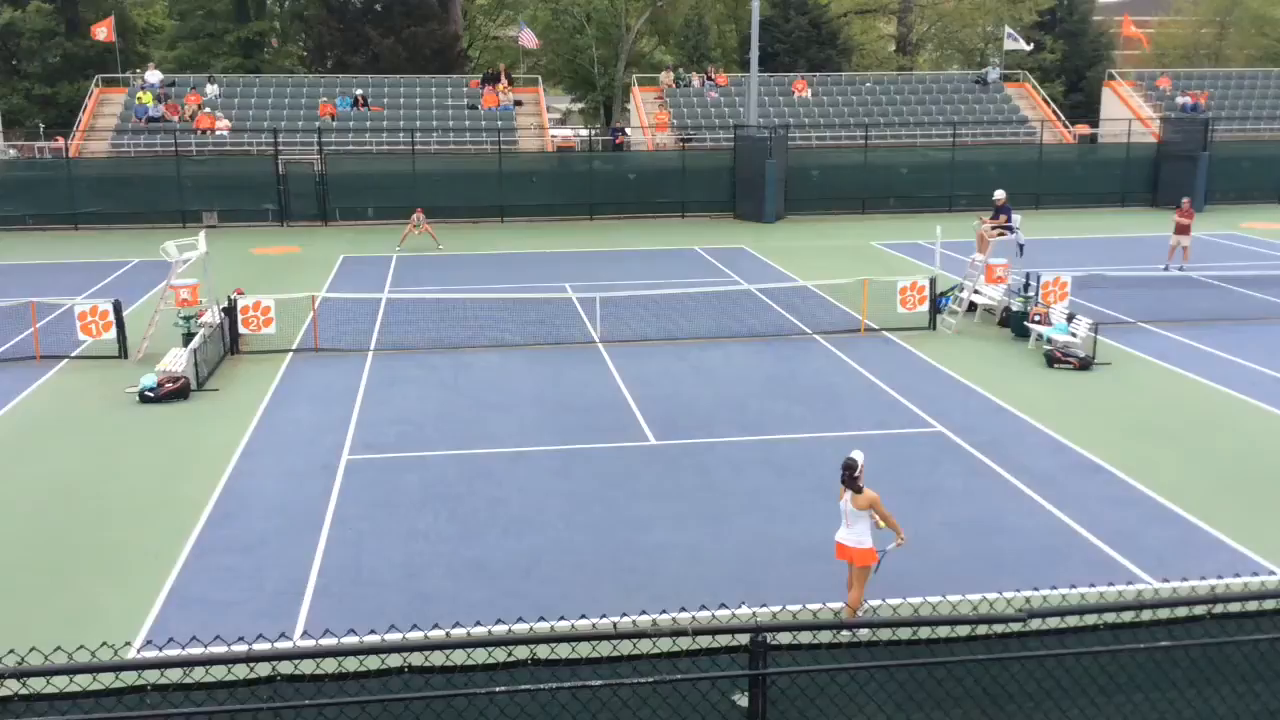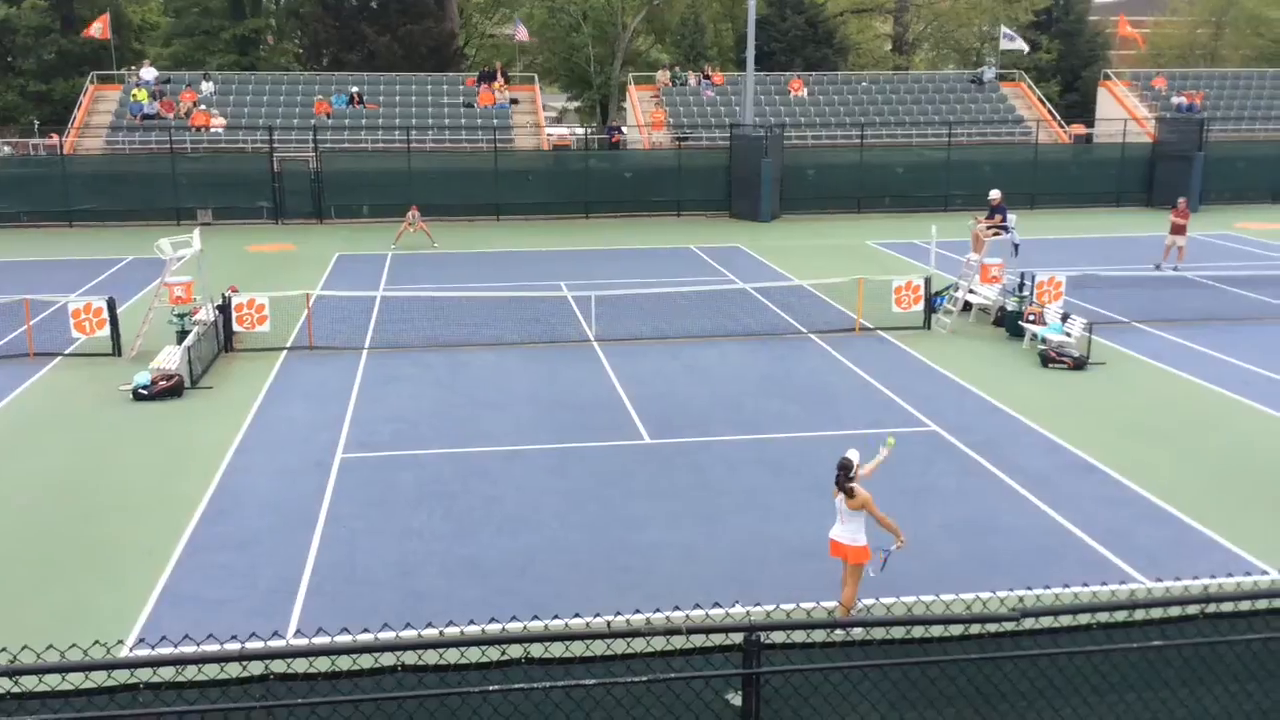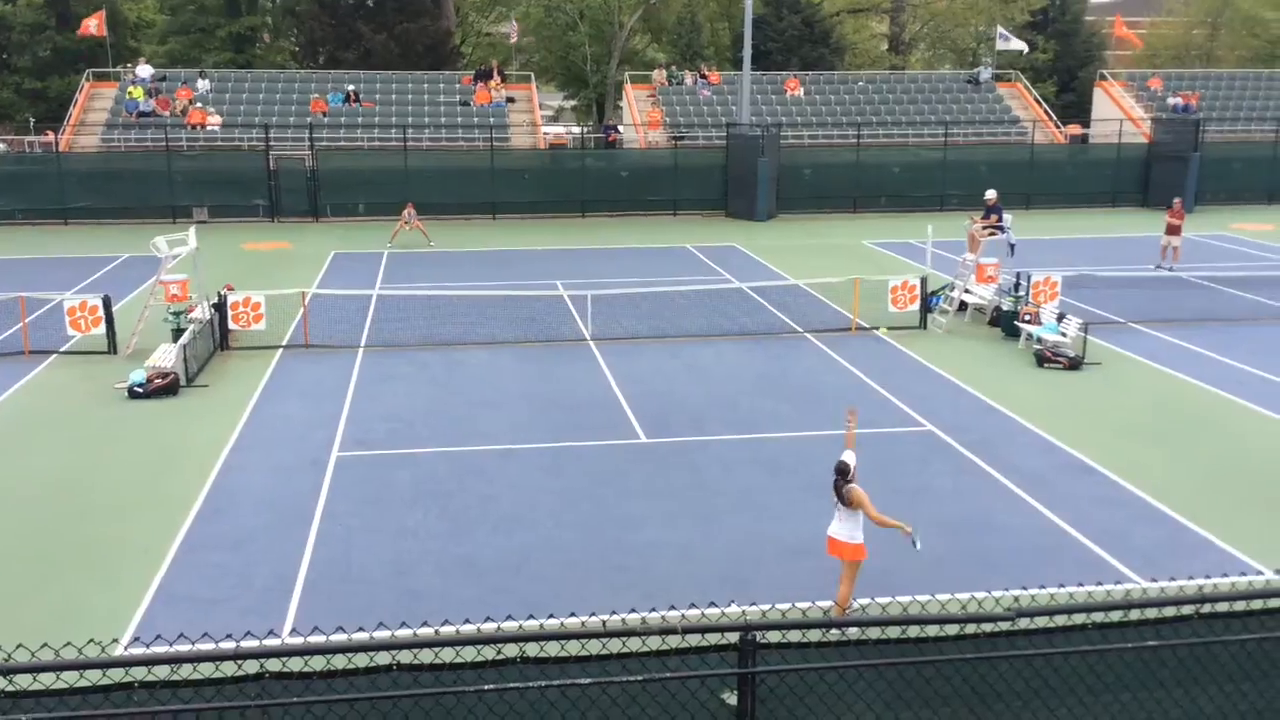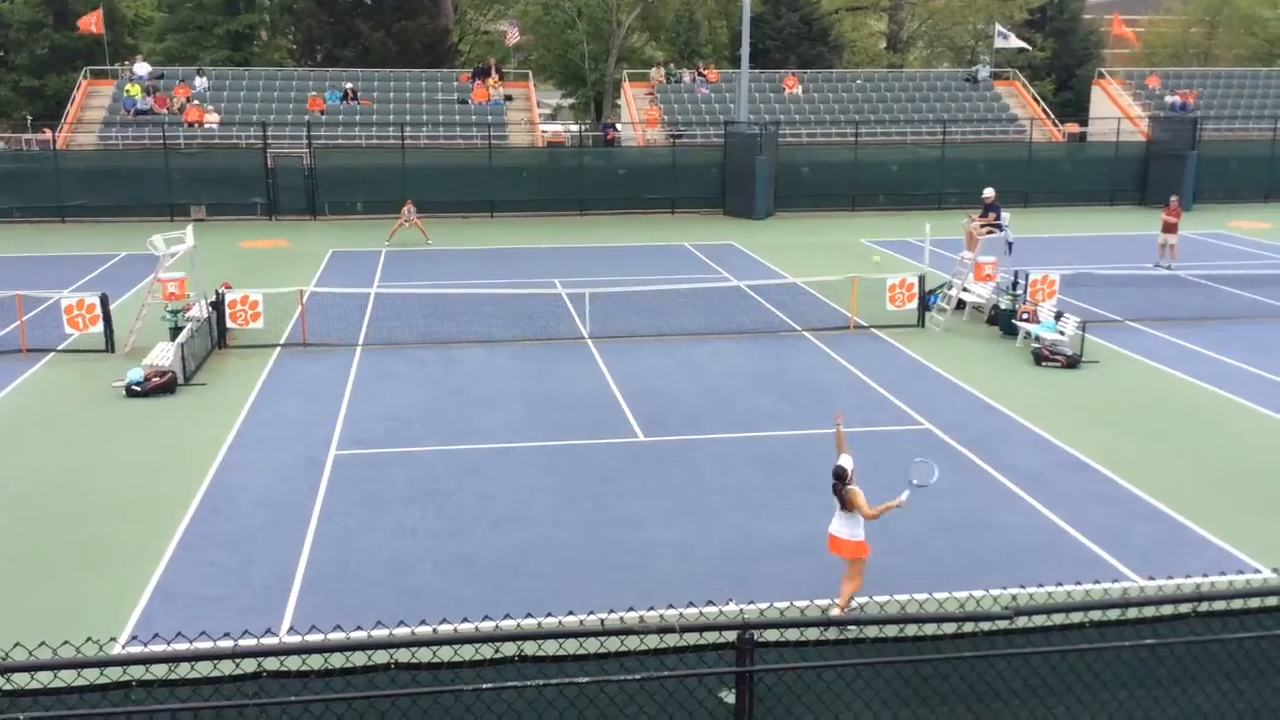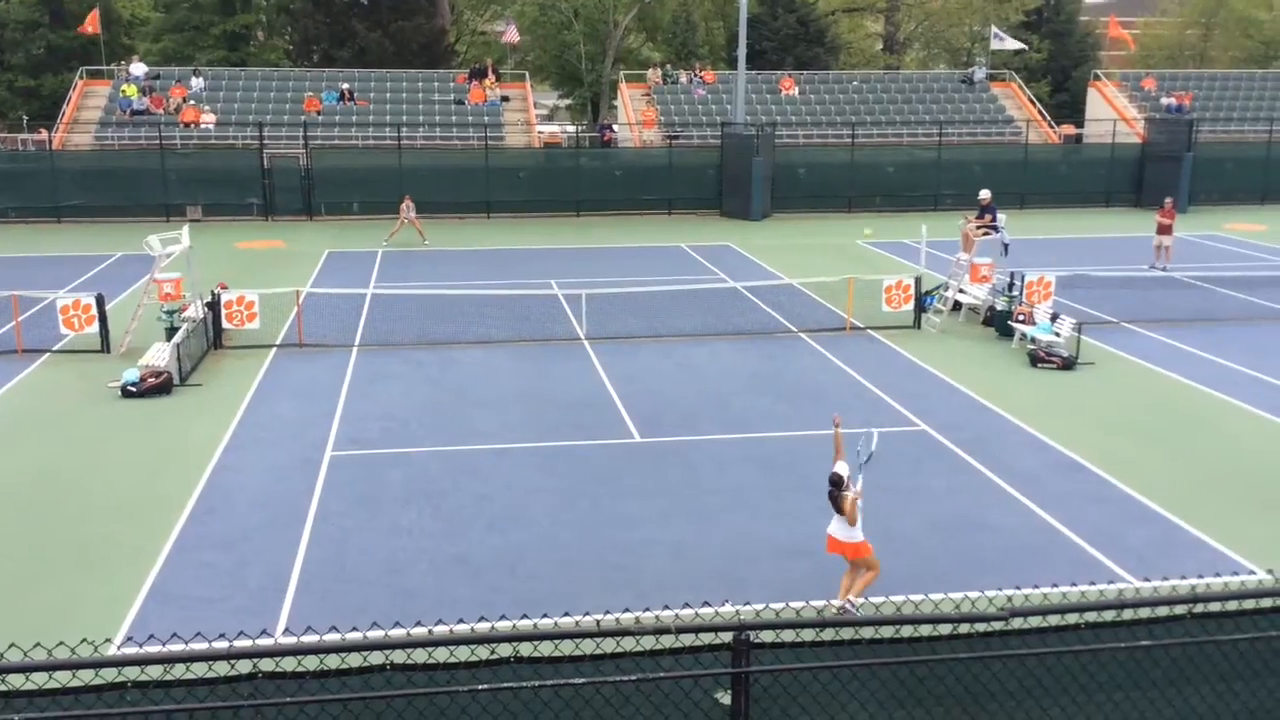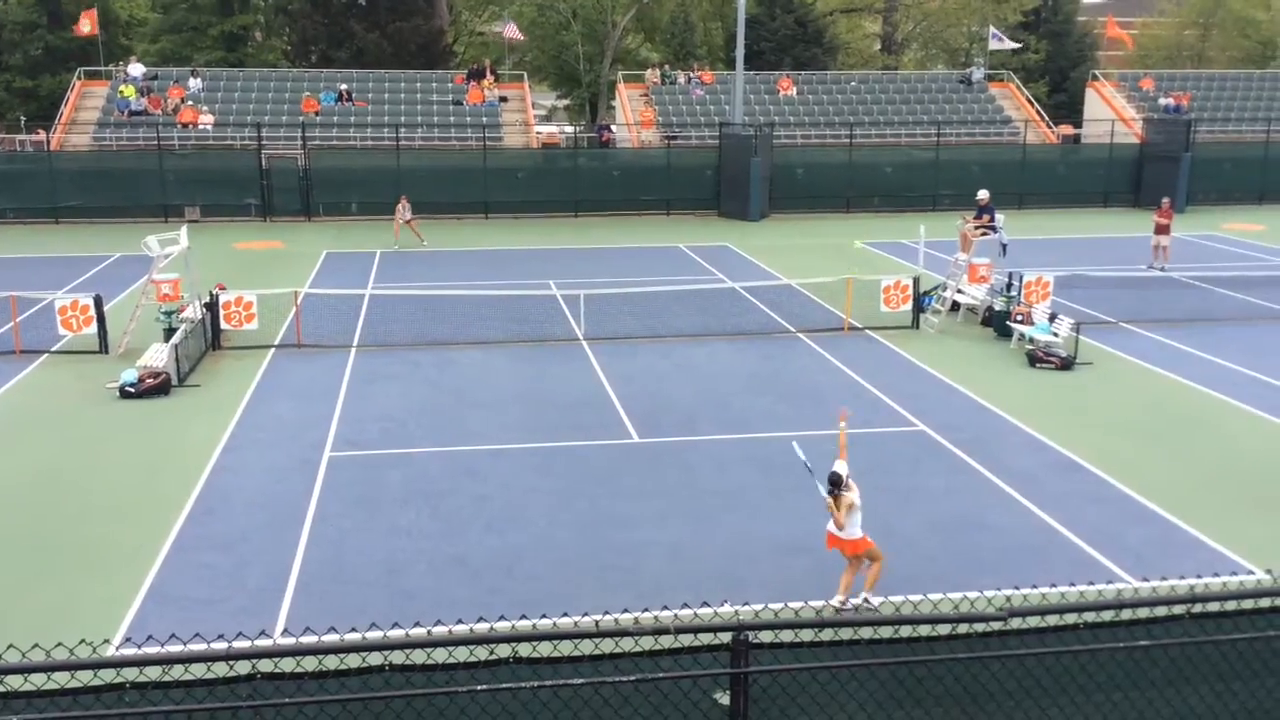
dt=0.2s
person 1, frame 1
left shoulder: (843, 490)
right shoulder: (869, 496)
right elbow: (887, 518)
right wrist: (899, 532)
left hip: (843, 541)
right hip: (860, 547)
left knee: (853, 577)
right knee: (858, 586)
left ankle: (854, 606)
person 1, frame 2
left shoulder: (839, 488)
right shoulder: (861, 496)
left elbow: (861, 473)
right elbow: (881, 519)
left wrist: (880, 458)
right wrist: (898, 534)
left hip: (837, 538)
right hip: (854, 545)
left knee: (849, 577)
right knee: (852, 583)
left ankle: (847, 606)
person 1, frame 3
left shoulder: (839, 482)
right shoulder: (856, 494)
left elbow: (848, 453)
right elbow: (877, 518)
left wrist: (850, 427)
right wrist: (902, 527)
left hip: (834, 536)
right hip: (851, 542)
left knee: (847, 576)
right knee: (847, 581)
left ankle: (843, 606)
person 1, frame 4
left shoulder: (840, 484)
right shoulder: (854, 494)
left elbow: (842, 453)
right elbow: (870, 515)
left wrist: (838, 428)
right wrist: (892, 505)
left hip: (836, 534)
right hip: (853, 540)
left knee: (850, 572)
right knee: (855, 578)
left ankle: (844, 604)
right ankle: (836, 613)
person 1, frame 5
right shoulder: (847, 497)
left elbow: (837, 448)
right elbow: (852, 523)
left wrist: (837, 430)
right wrist: (854, 502)
left hip: (835, 537)
right hip: (852, 543)
left knee: (855, 568)
right knee: (873, 569)
left ankle: (841, 602)
right ankle: (852, 598)
person 1, frame 6
right shoulder: (844, 498)
left elbow: (842, 453)
right elbow: (840, 525)
left wrist: (842, 427)
right wrist: (832, 509)
left hip: (835, 535)
right hip: (851, 540)
left knee: (854, 564)
right knee: (877, 560)
left ankle: (840, 598)
right ankle: (866, 596)
